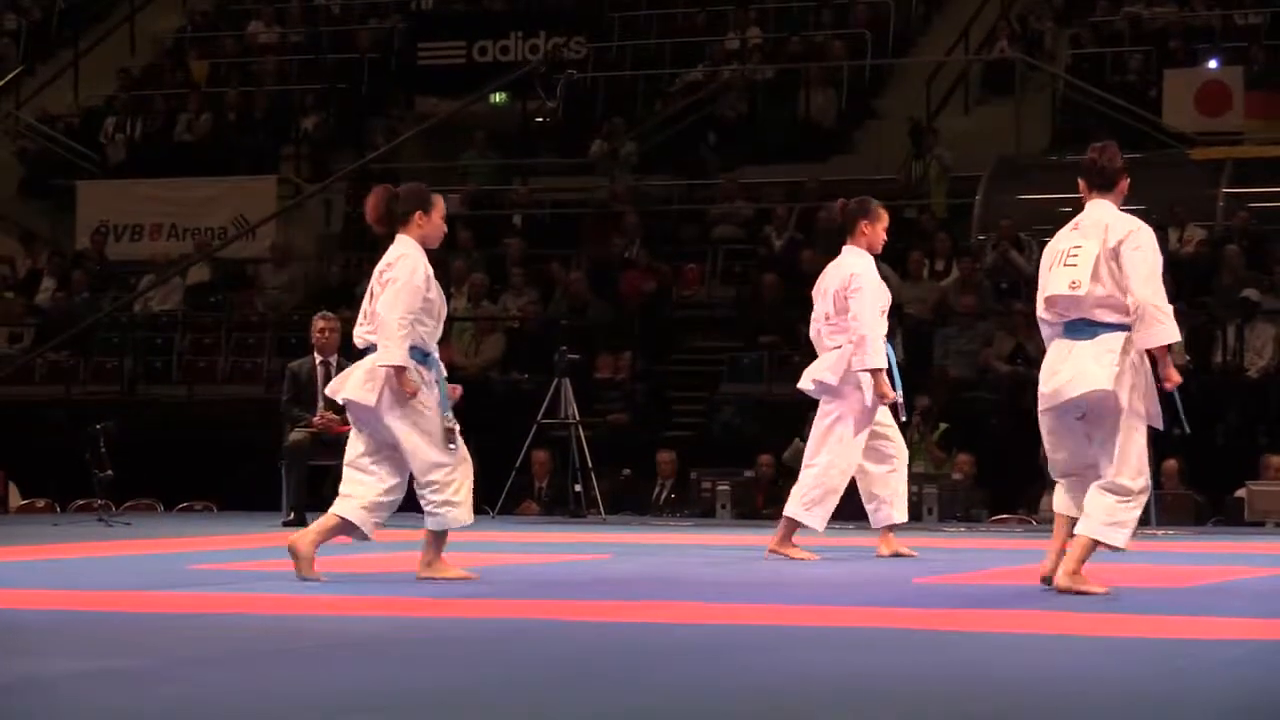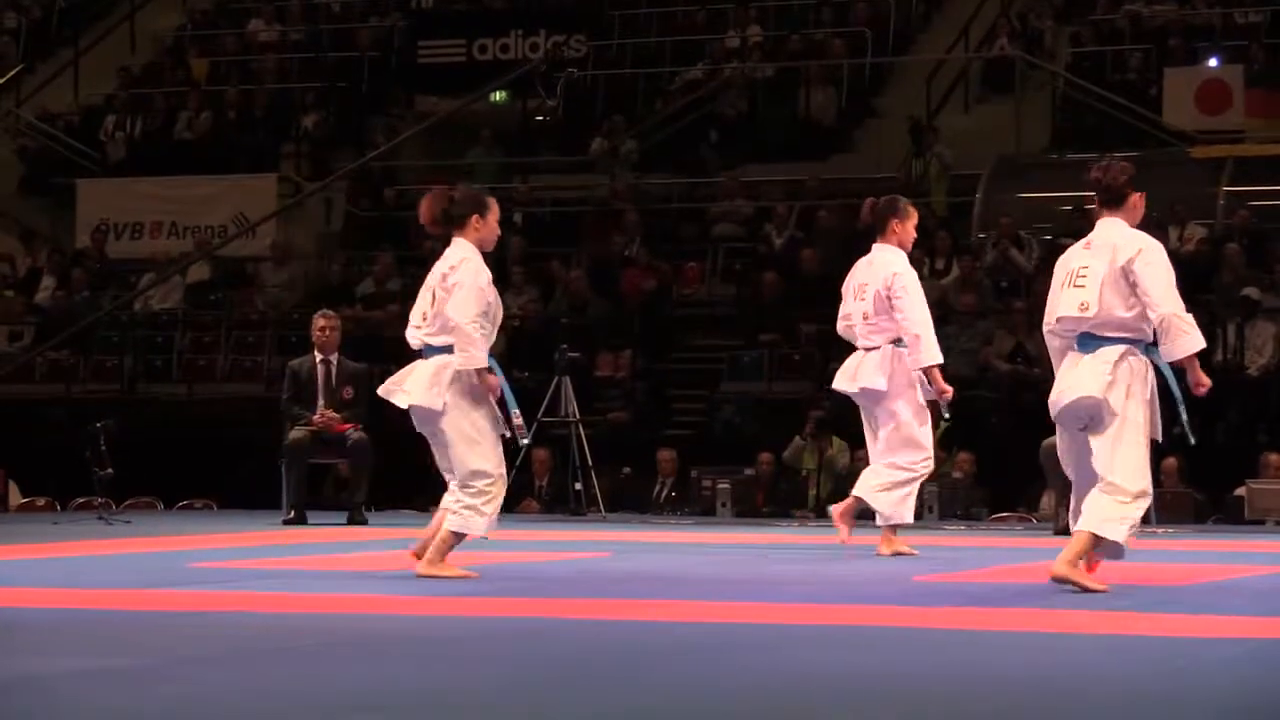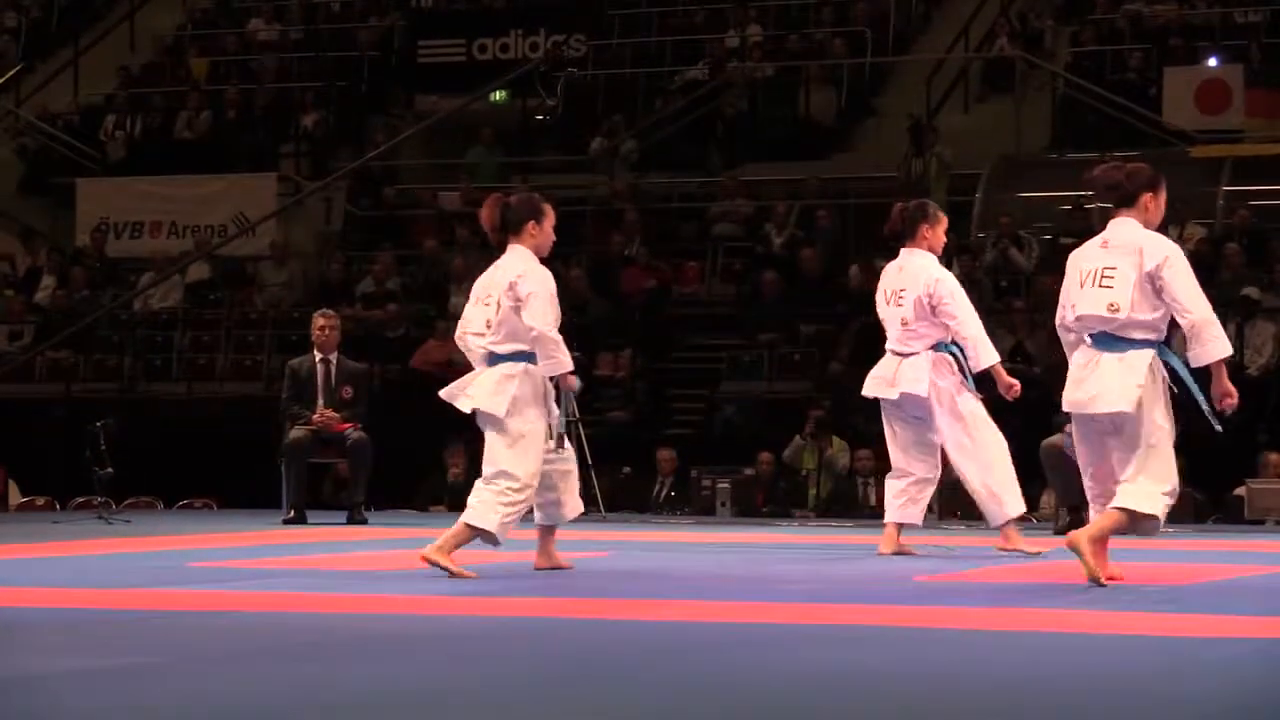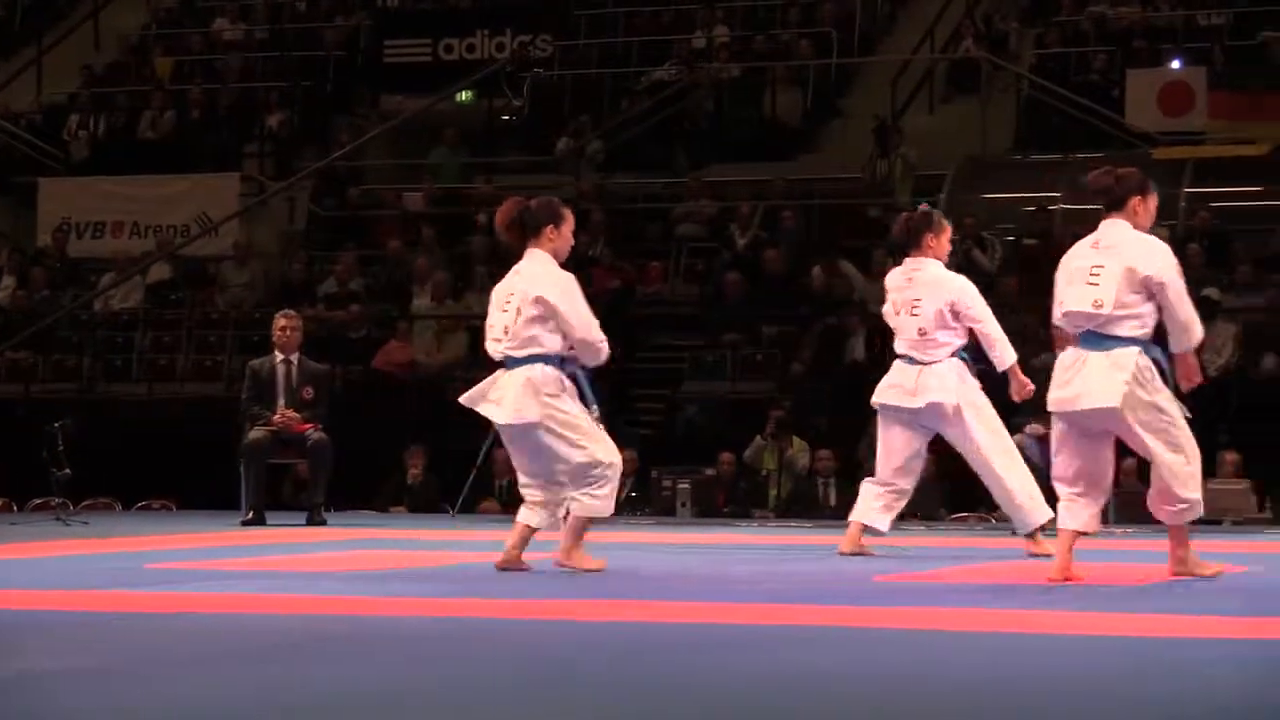
dt=0.2s
person 1, frame 1
left shoulder: (1060, 237)
right shoulder: (1130, 230)
right elbow: (1147, 301)
right wrist: (1165, 361)
left hip: (1062, 360)
right hip: (1111, 358)
left knee: (1074, 469)
right knee: (1122, 475)
left ankle: (1057, 552)
right ankle: (1071, 569)
person 1, frame 2
left shoulder: (1072, 253)
right shoulder: (1140, 246)
left elbow: (1054, 328)
right elbow: (1167, 312)
right wrist: (1192, 367)
left hip: (1075, 372)
right hip: (1120, 371)
left knee: (1088, 477)
right knee: (1123, 480)
left ankle: (1086, 555)
right ankle: (1069, 559)
person 1, frame 3
left shoulder: (1082, 253)
right shoulder: (1159, 249)
left elbow: (1066, 323)
right elbow: (1195, 315)
right wrist: (1220, 376)
left hip: (1089, 372)
right hip: (1136, 373)
left knee: (1102, 476)
right knee: (1151, 478)
left ankle: (1098, 561)
right ankle: (1088, 534)
person 1, frame 4
left shoulder: (1076, 252)
right shoulder: (1150, 249)
right elbow: (1181, 316)
right wrist: (1186, 360)
left hip: (1075, 370)
right hip: (1126, 370)
left knee: (1079, 477)
right knee: (1178, 457)
left ankle: (1063, 562)
right ankle: (1181, 555)
person 2, frame 1
left shoulder: (400, 259)
right shoulder: (411, 261)
right elbow: (395, 320)
left wrist: (437, 382)
right wrist: (404, 372)
left hip: (389, 381)
right hip: (398, 381)
left knee: (376, 476)
right knee: (447, 463)
left ankle: (309, 540)
right ankle: (433, 560)
person 2, frame 2
left shoulder: (448, 263)
right shoulder: (471, 264)
left elbow: (420, 326)
right elbow: (464, 325)
right wrist: (482, 372)
left hip: (435, 377)
right hip: (457, 379)
left knee: (467, 475)
right knee: (482, 473)
left ankle: (428, 543)
right ankle: (435, 559)
person 2, frame 3
left shoulder: (493, 273)
right shoulder: (535, 274)
left elbow: (466, 333)
right elbow: (541, 331)
right wrist: (564, 373)
left hip: (496, 380)
right hip: (520, 383)
left knee: (556, 465)
right knee: (512, 478)
left ankle: (545, 552)
right ankle: (443, 547)
person 2, frame 4
left shoulder: (511, 281)
right shoulder: (556, 279)
left elbow: (497, 340)
right elbow: (587, 338)
right wrist: (595, 355)
left hip: (511, 388)
right hip: (542, 388)
left knee: (545, 478)
right knee: (602, 462)
left ankle: (512, 553)
right ankle: (570, 550)
person 3, frame 1
left shoulder: (833, 269)
right shoulder: (863, 270)
left elbow: (819, 328)
right elbow: (866, 329)
right wrist: (880, 378)
left hip: (840, 369)
right hip: (855, 371)
left knee: (887, 452)
right knee: (832, 456)
left ankle: (887, 539)
right ankle: (783, 537)
person 3, frame 2
left shoulder: (860, 268)
right shoulder: (898, 269)
left elbow: (846, 325)
right elbow: (915, 326)
right wrist: (935, 376)
left hip: (867, 366)
right hip: (894, 368)
left knee: (890, 454)
right knee: (910, 454)
left ankle: (890, 537)
right ankle: (846, 510)
person 3, frame 3
left shoulder: (890, 273)
right shoulder: (935, 275)
right elbow: (968, 327)
right wrist: (1000, 375)
left hip: (895, 373)
right hip: (933, 373)
left knee: (911, 463)
right knee: (986, 450)
left ankle: (891, 537)
right ankle: (1009, 534)
person 3, frame 4
left shoulder: (895, 280)
right shoulder: (952, 284)
right elbow: (989, 330)
right wrist: (1016, 376)
left hip: (902, 381)
right hip: (946, 382)
left knee: (894, 470)
right knee: (999, 455)
left ankle: (853, 537)
right ankle: (1035, 537)
person 4, frame 1
right shoulder: (296, 369)
right elbow: (288, 407)
left wrist: (340, 419)
right wrist: (311, 420)
left hip: (341, 428)
right hip: (308, 428)
right knee: (294, 443)
right ankle: (296, 509)
person 4, frame 2
left shoulder: (357, 370)
right shoulder: (296, 367)
left elbow: (362, 408)
right elbow: (288, 406)
left wrist: (341, 418)
right wrist: (311, 419)
left hip: (342, 427)
right hip: (308, 427)
left knee: (361, 442)
right knee: (295, 442)
left ankle: (356, 508)
right ankle: (296, 509)
person 4, frame 3
left shoulder: (357, 370)
right shoulder: (295, 367)
left elbow: (362, 408)
right elbow: (288, 406)
left wrist: (340, 417)
right wrist: (311, 418)
left hip: (342, 426)
right hip: (308, 426)
left knee: (360, 441)
right knee: (294, 441)
left ankle: (355, 507)
right ankle: (296, 508)
person 4, frame 4
left shoulder: (318, 371)
right shoulder: (256, 367)
left elbow: (322, 409)
right elbow: (248, 407)
left wrist: (300, 417)
right wrist: (271, 418)
left hip: (302, 426)
right hip: (268, 426)
left knee: (321, 441)
right knee: (253, 442)
left ankle: (315, 508)
right ankle: (255, 509)
